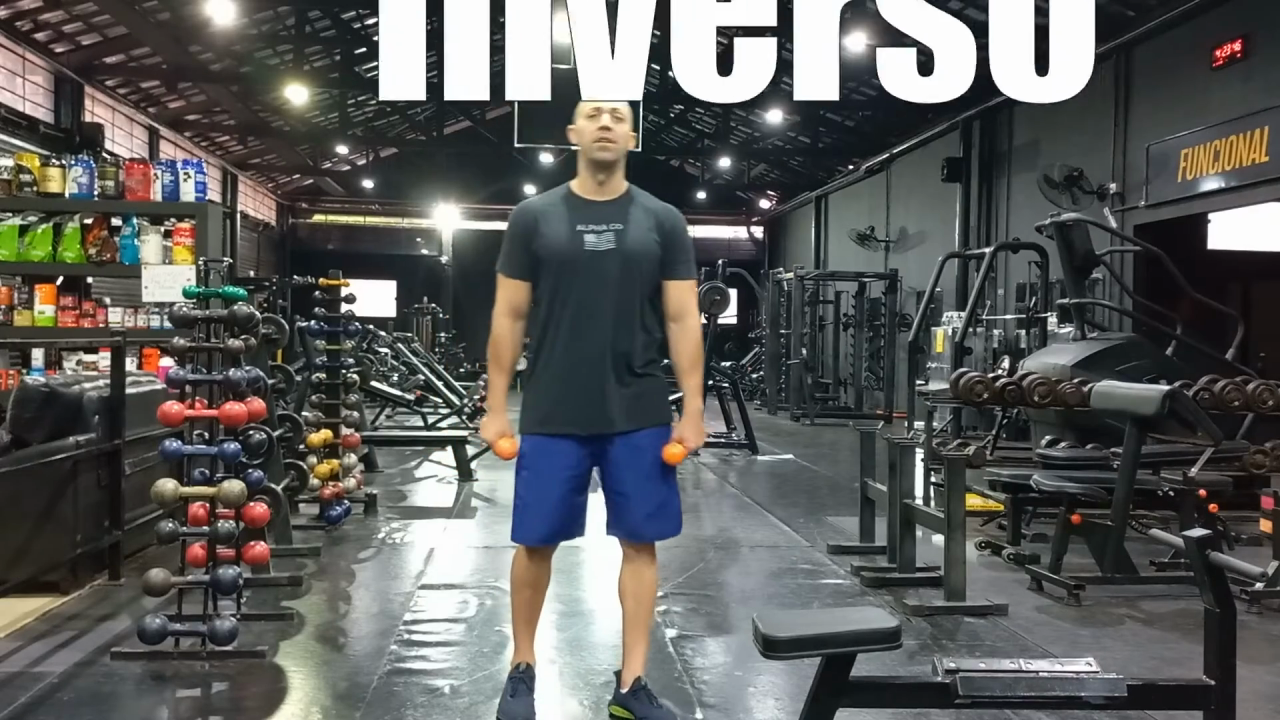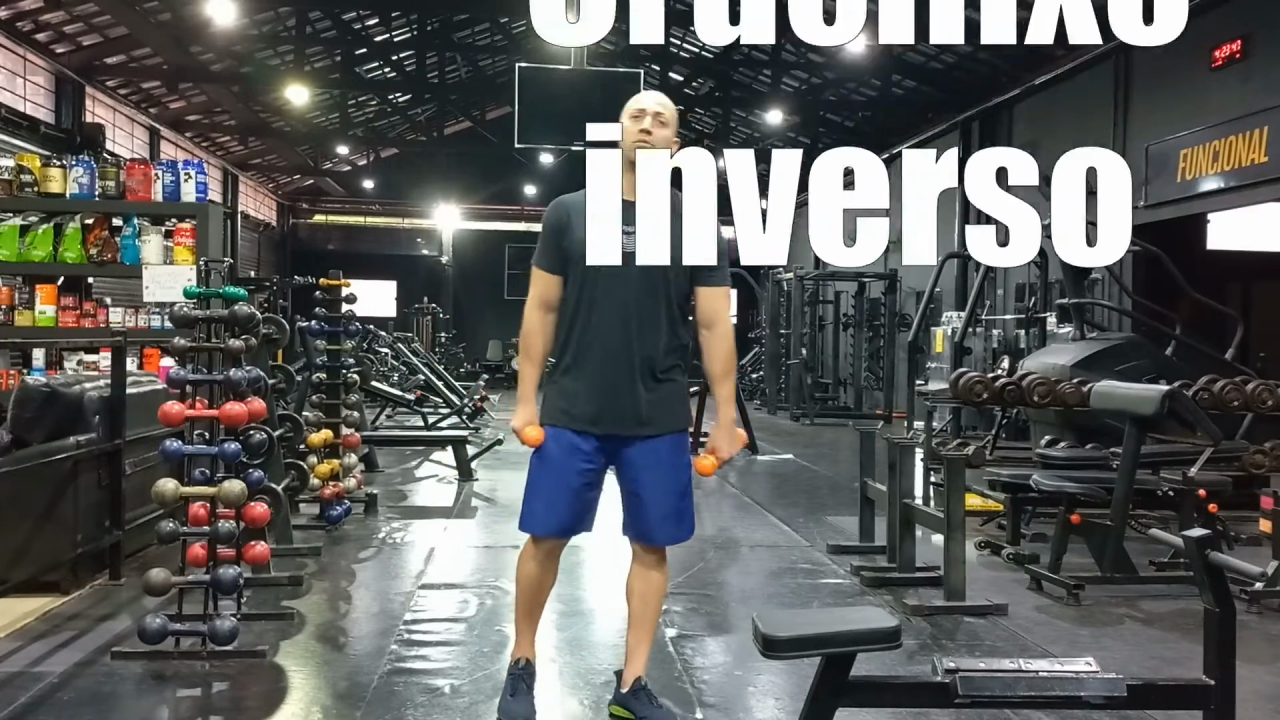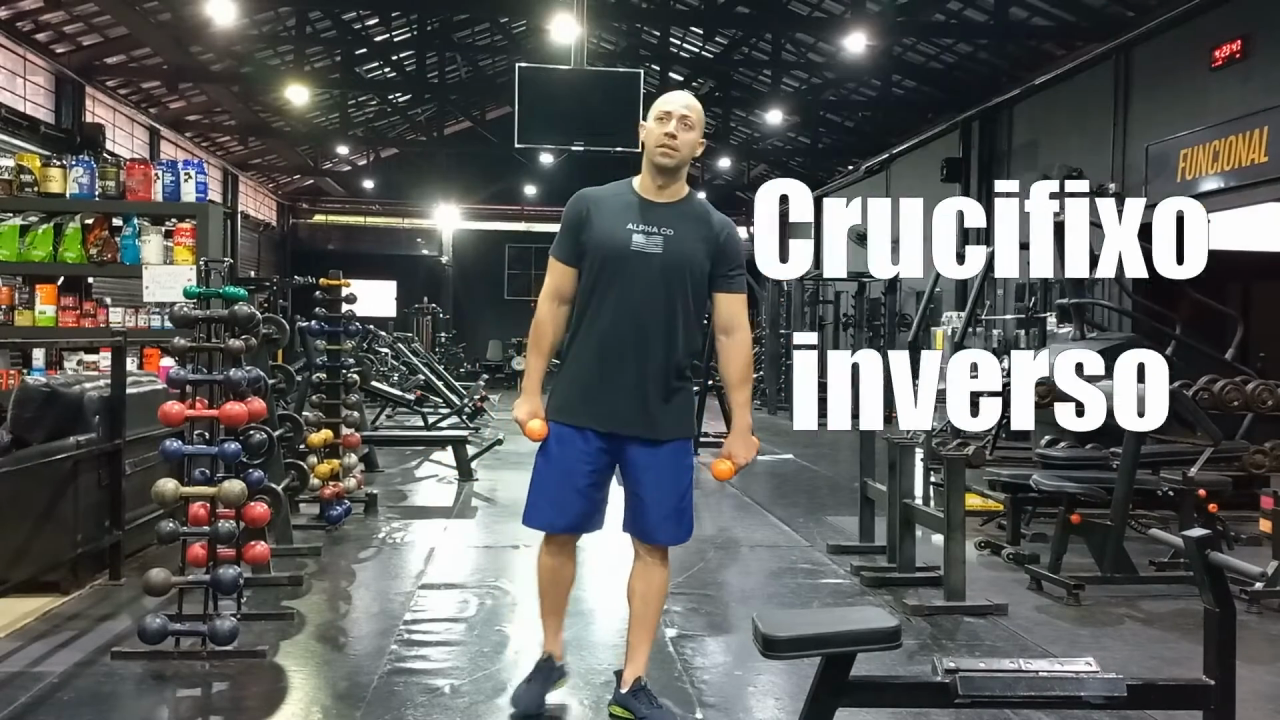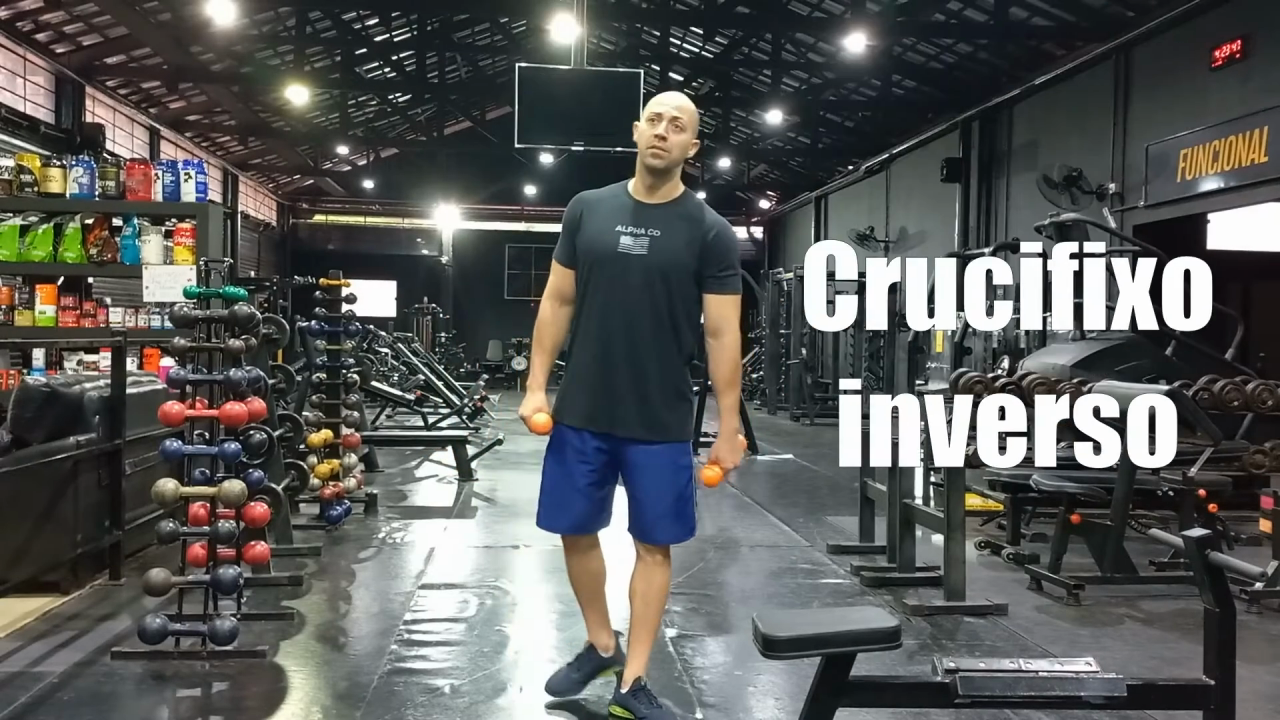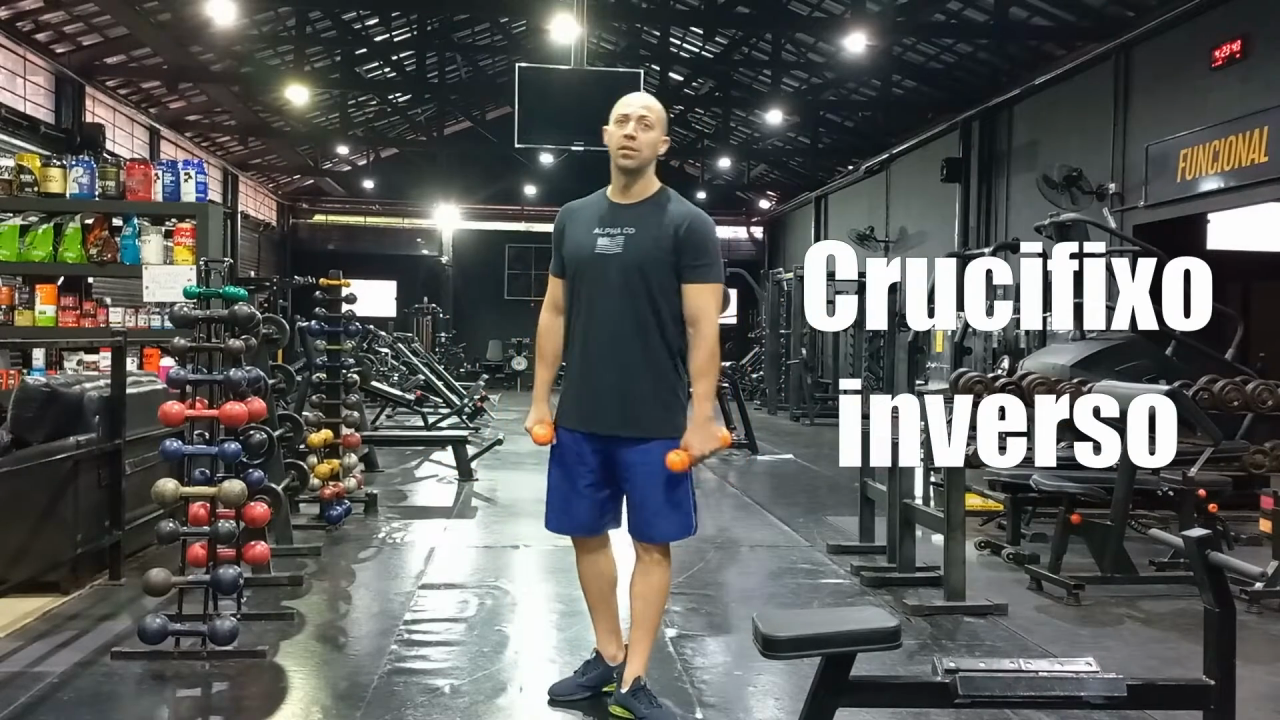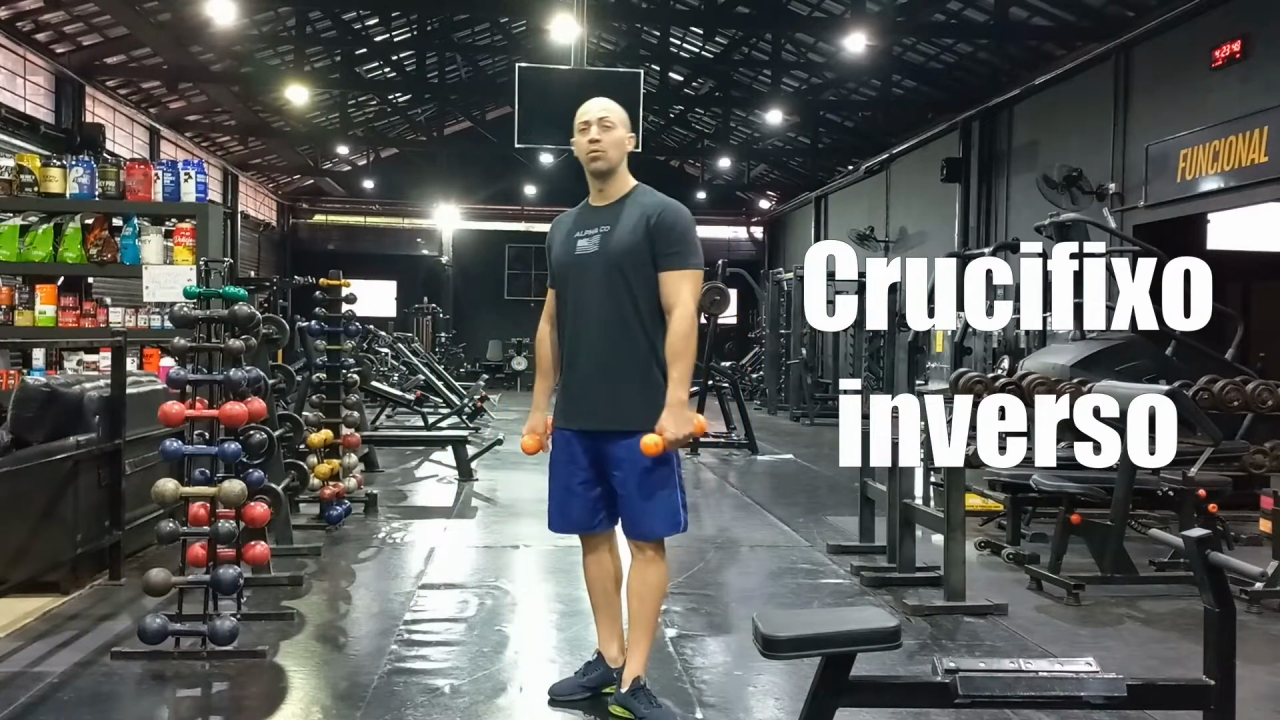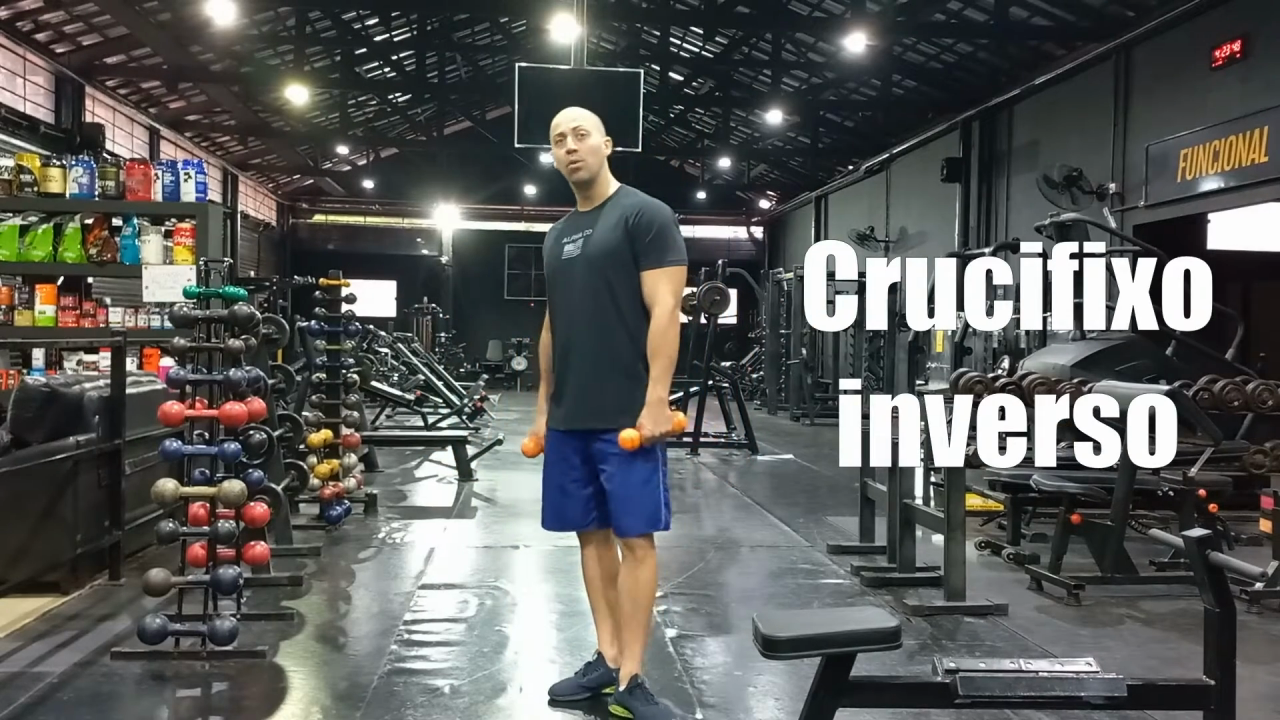
dt=0.3s
person 1, frame 1
left shoulder: (662, 221)
right shoulder: (533, 218)
left elbow: (683, 319)
right elbow: (509, 316)
left wrist: (692, 410)
right wrist: (496, 406)
left hip: (638, 414)
right hip: (552, 414)
left knee: (641, 542)
right knee: (537, 542)
right ankle: (522, 668)
person 1, frame 2
right shoulder: (569, 213)
left elbow: (715, 325)
right elbow: (541, 310)
left wrist: (726, 417)
right wrist: (526, 399)
left hip: (657, 418)
right hip: (572, 410)
left knee: (651, 545)
right knee: (545, 536)
right ankle: (522, 665)
person 1, frame 3
left shoulder: (717, 231)
right shoulder: (590, 207)
left elbow: (733, 331)
right elbow: (554, 301)
left wrist: (741, 425)
right wrist: (531, 388)
left hip: (662, 419)
right hip: (579, 409)
left knee: (653, 545)
right knee: (559, 532)
right ankle: (550, 656)
person 1, frame 4
left shoulder: (709, 232)
right shoulder: (586, 210)
left elbow: (723, 334)
right elbow: (558, 303)
left wrist: (728, 429)
right wrist: (536, 387)
left hip: (660, 421)
right hip: (581, 412)
left knee: (654, 544)
right knee: (576, 530)
right ankle: (601, 644)
person 1, frame 5
left shoulder: (687, 224)
right shoulder: (573, 218)
left elbow: (703, 326)
right elbow: (555, 314)
left wrist: (703, 416)
right wrist: (540, 399)
left hip: (653, 421)
right hip: (581, 416)
left knee: (652, 543)
right knee: (586, 534)
right ankle: (608, 655)
person 1, frame 6
left shoulder: (663, 215)
right shoulder: (564, 229)
left elbow: (682, 313)
left wrist: (677, 402)
right wrist: (541, 404)
left hip: (639, 416)
right hip: (576, 417)
left knee: (646, 539)
right knee: (593, 535)
right ankle: (608, 657)
person 1, frame 7
left shoulder: (645, 215)
right shoulder: (558, 235)
left elbow: (665, 311)
left wrist: (656, 400)
right wrist: (543, 407)
left hip: (626, 413)
right hip: (571, 416)
left knee: (634, 536)
right knee: (591, 534)
right ankle: (607, 658)
